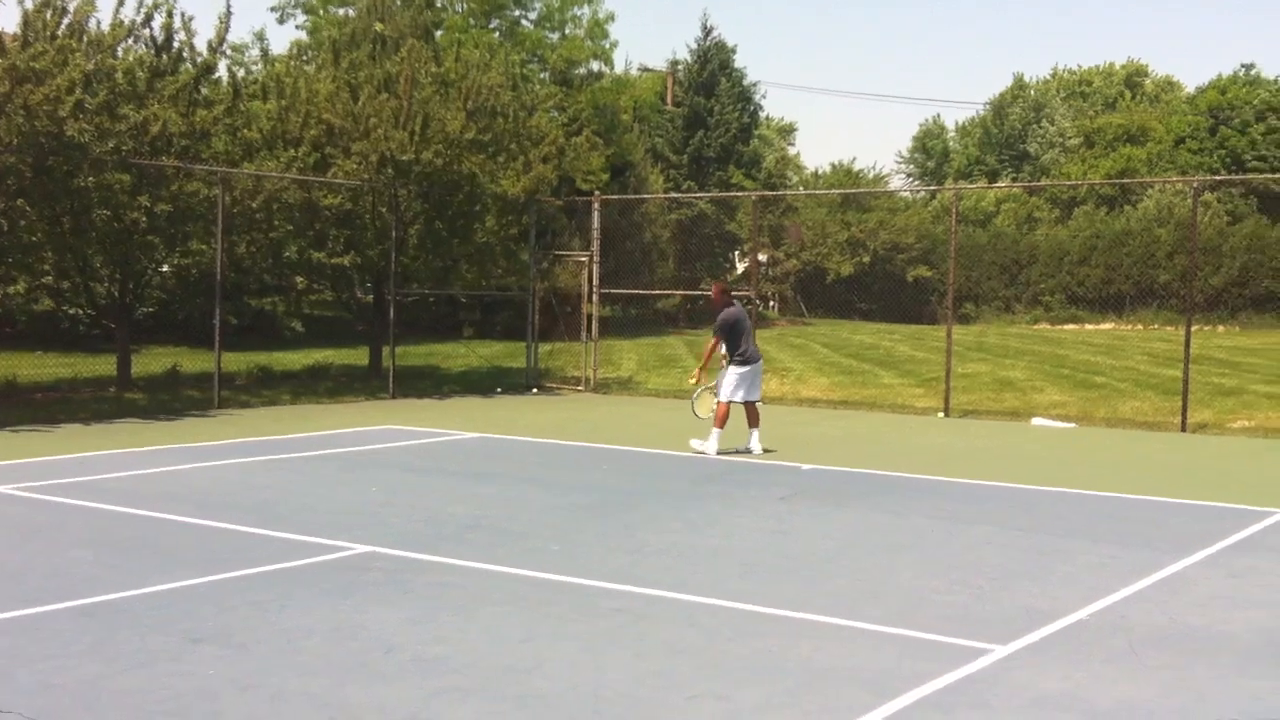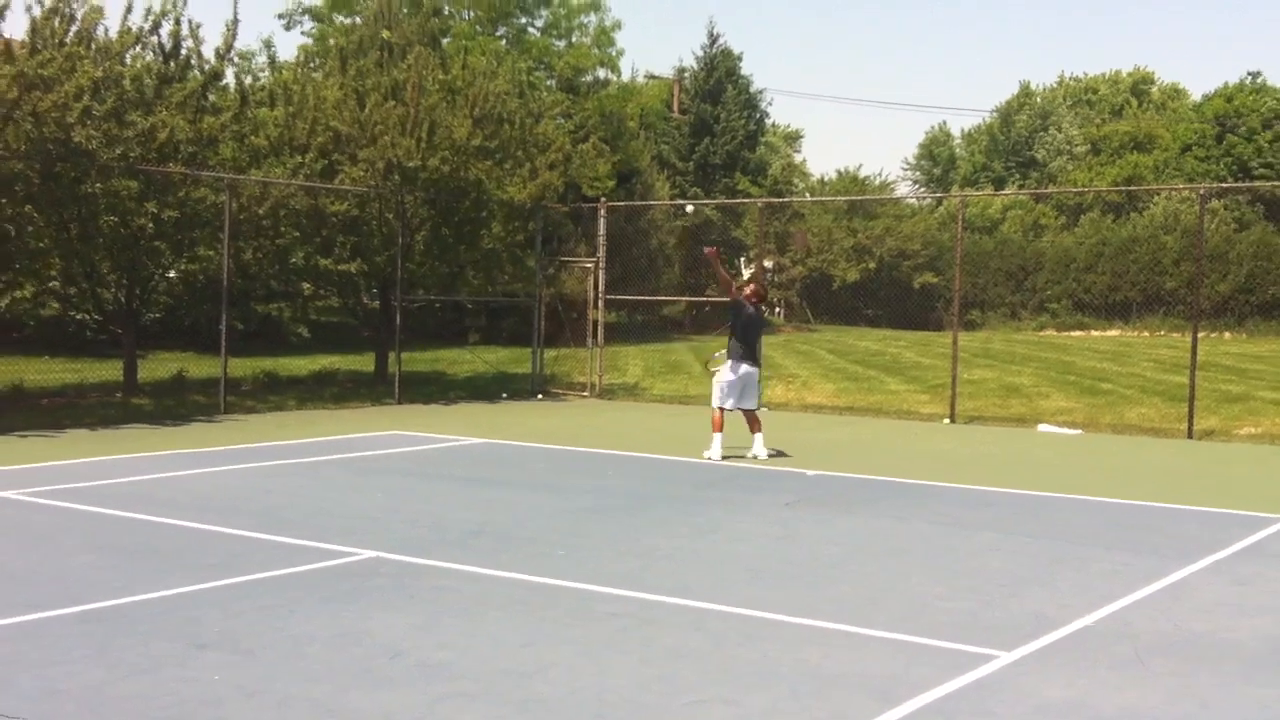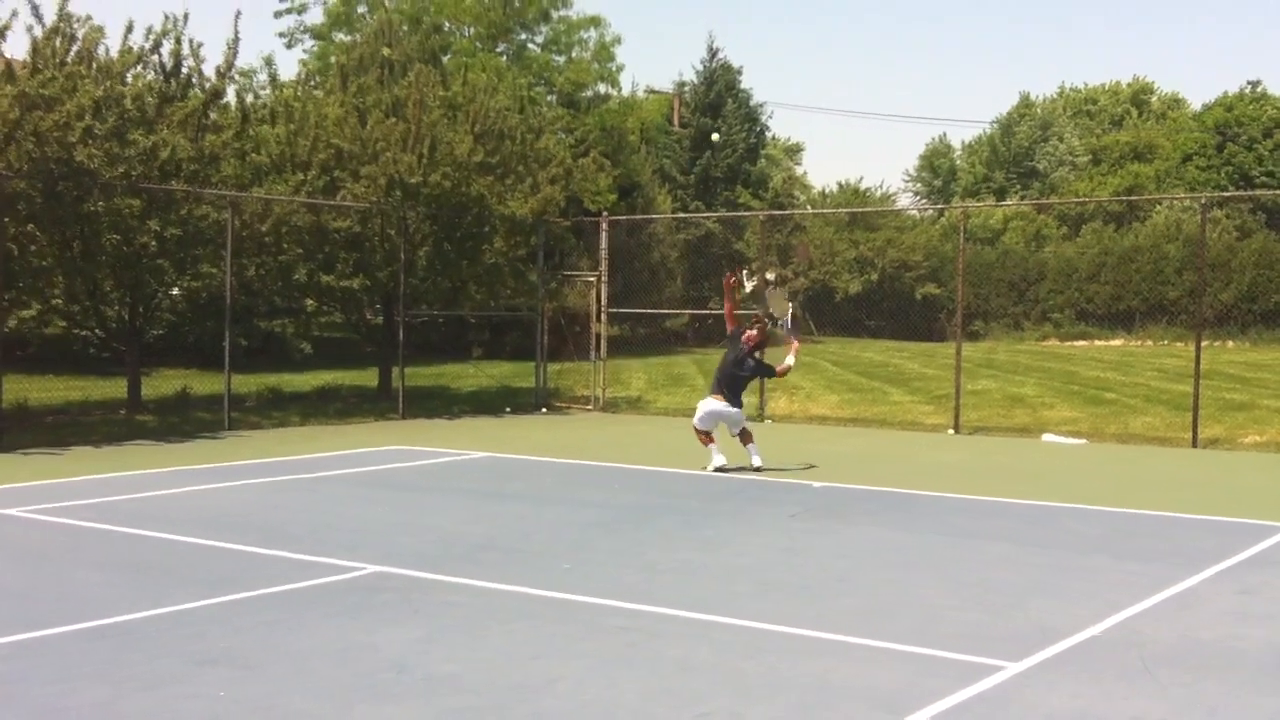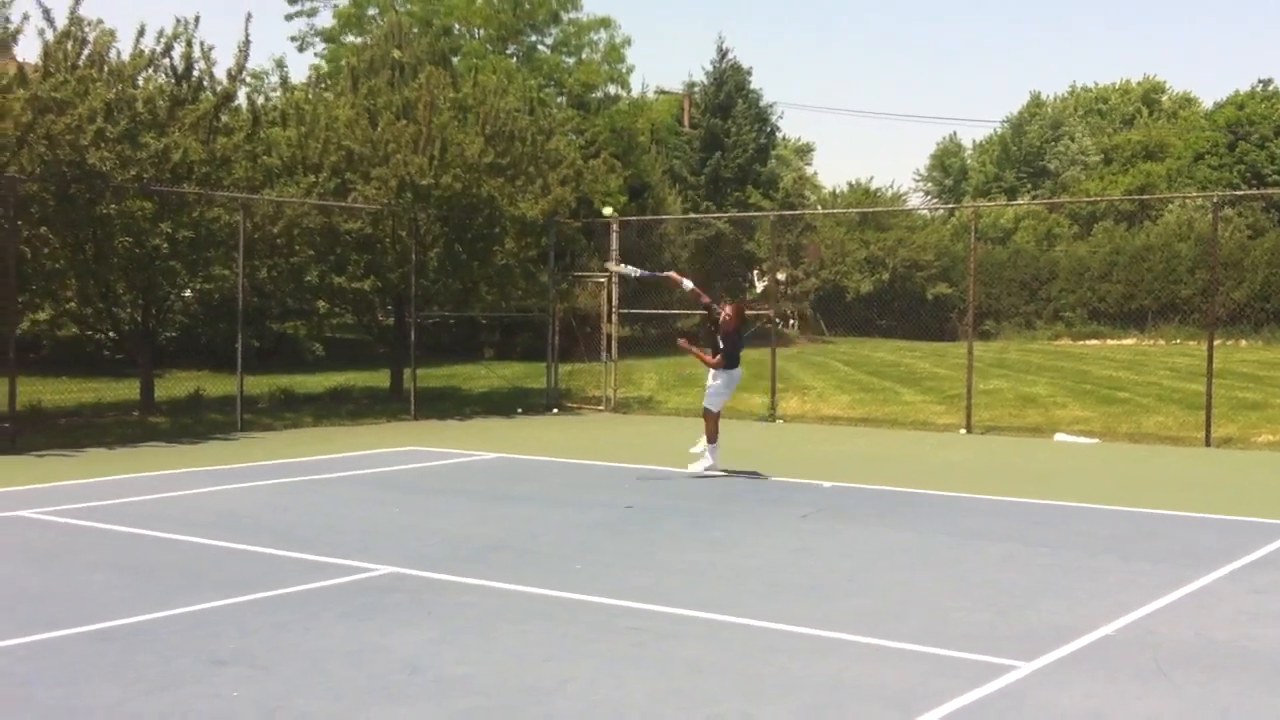
dt=0.4s
person 1, frame 1
left shoulder: (725, 317)
right shoulder: (734, 306)
left elbow: (713, 344)
left wrist: (700, 369)
right wrist: (725, 354)
left hip: (740, 365)
right hip: (755, 361)
left knee: (724, 401)
right knee: (750, 402)
left ankle: (711, 444)
right ankle: (754, 444)
person 1, frame 2
left shoulder: (743, 308)
right shoulder: (760, 317)
left elbow: (728, 286)
left wrist: (715, 262)
left hip: (735, 367)
right hip: (753, 369)
left knee: (718, 408)
right knee: (750, 411)
left ankle: (716, 449)
right ankle: (759, 448)
person 1, frame 3
left shoulder: (736, 348)
right shoulder: (757, 365)
left elbow: (730, 318)
right elbow: (782, 372)
left wrist: (729, 291)
right wrist: (793, 353)
left hip: (713, 404)
right hip: (734, 409)
left knee: (700, 429)
right knee: (741, 430)
left ankle: (717, 458)
right ankle: (755, 458)
person 1, frame 4
left shoulder: (734, 339)
right shoulder: (718, 313)
left elbow: (714, 364)
right elbow: (702, 297)
left wrist: (691, 350)
right wrist: (681, 280)
left hip: (728, 373)
right hip: (721, 369)
left knee: (710, 414)
right knee: (711, 410)
left ankle: (710, 458)
right ankle: (707, 442)
